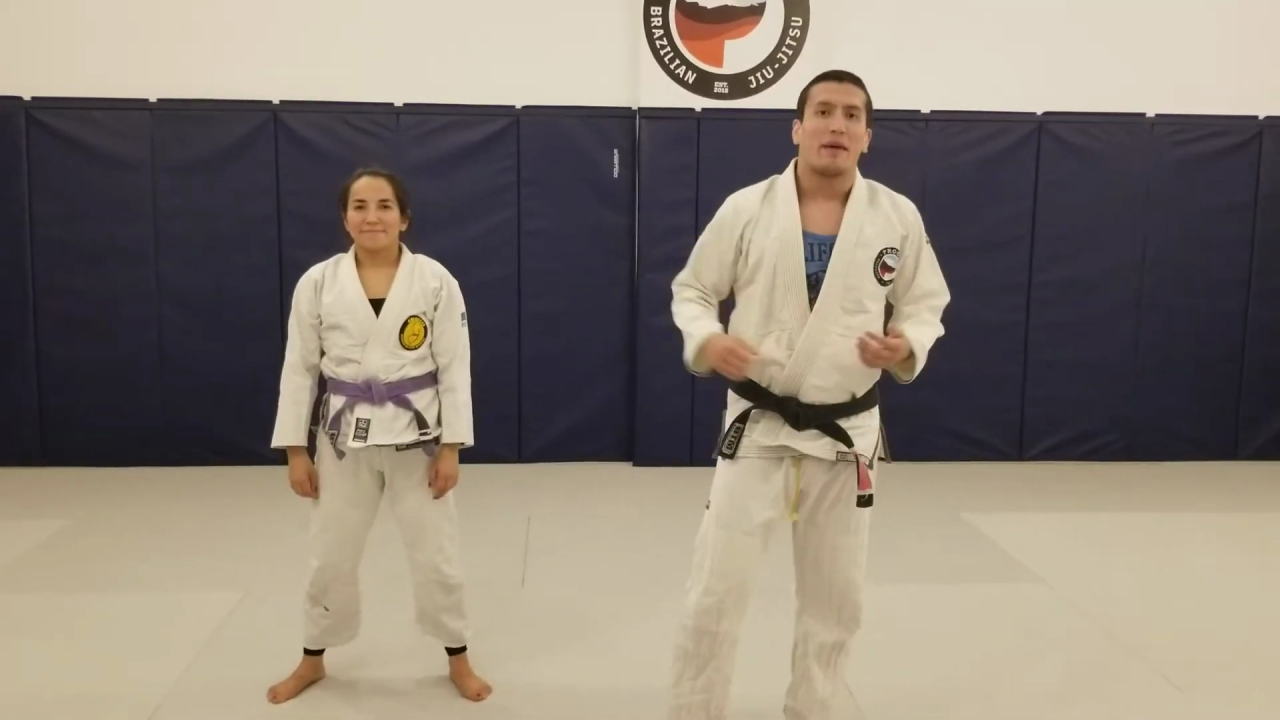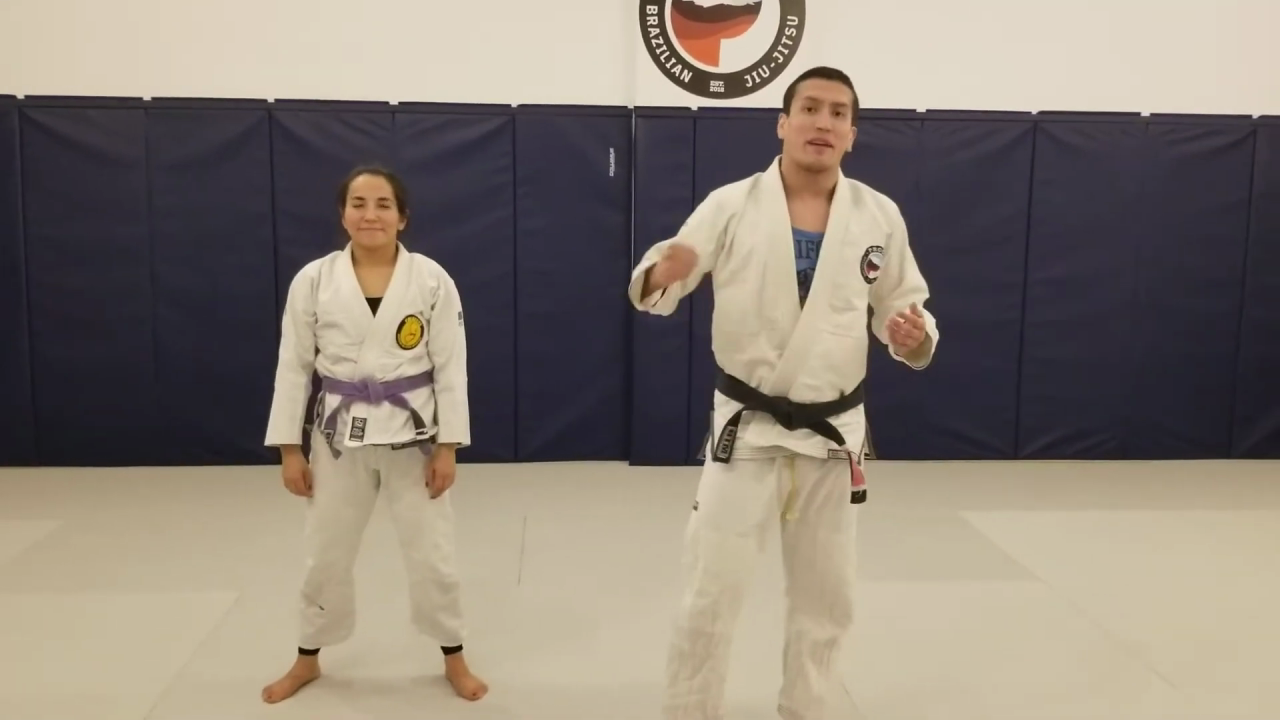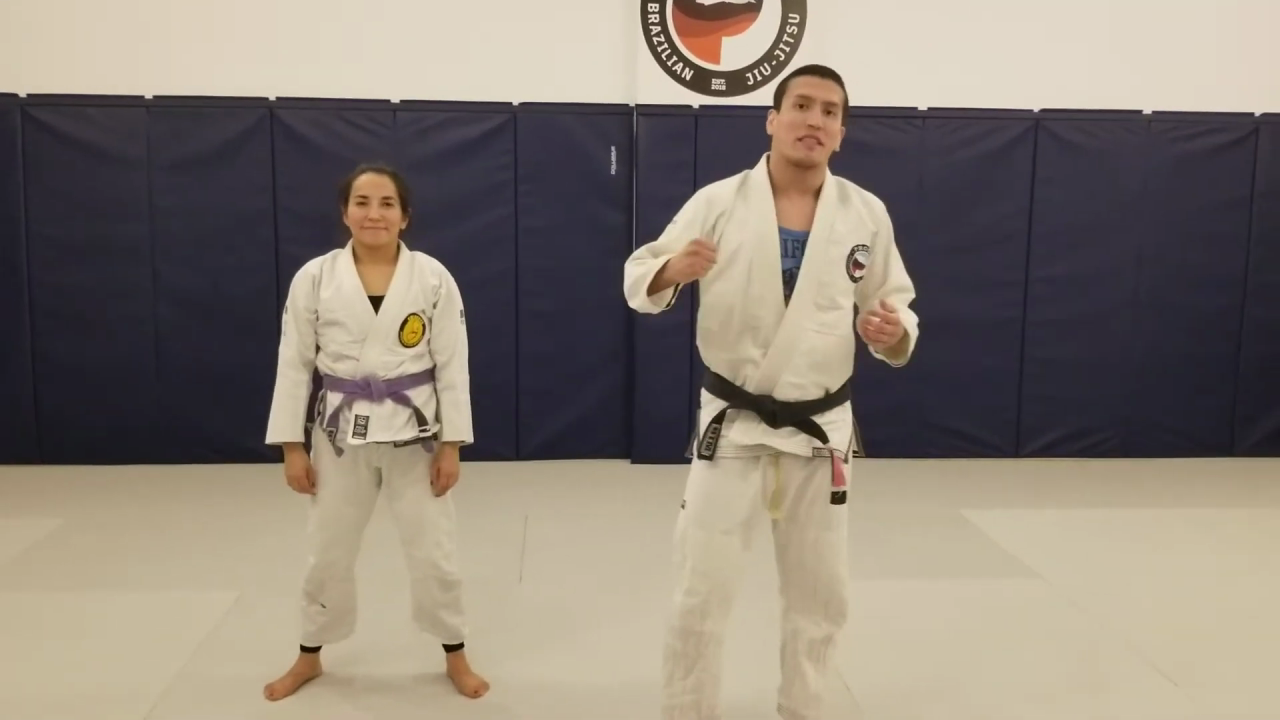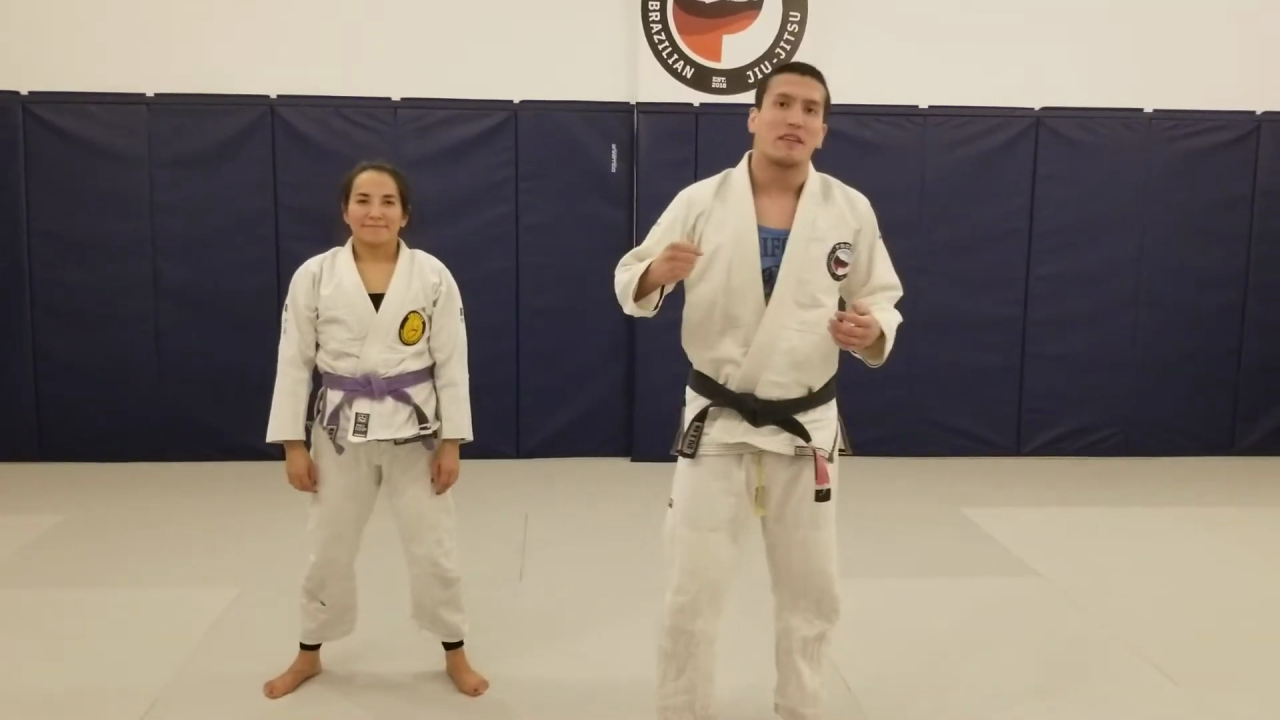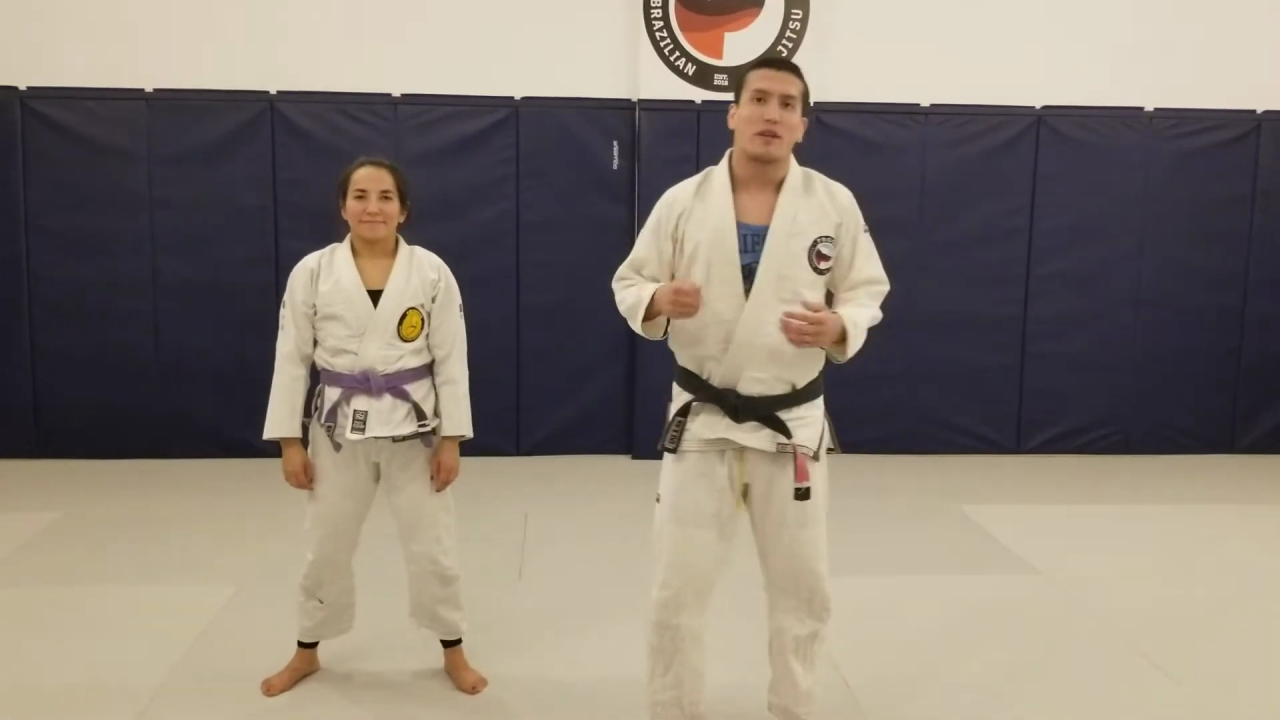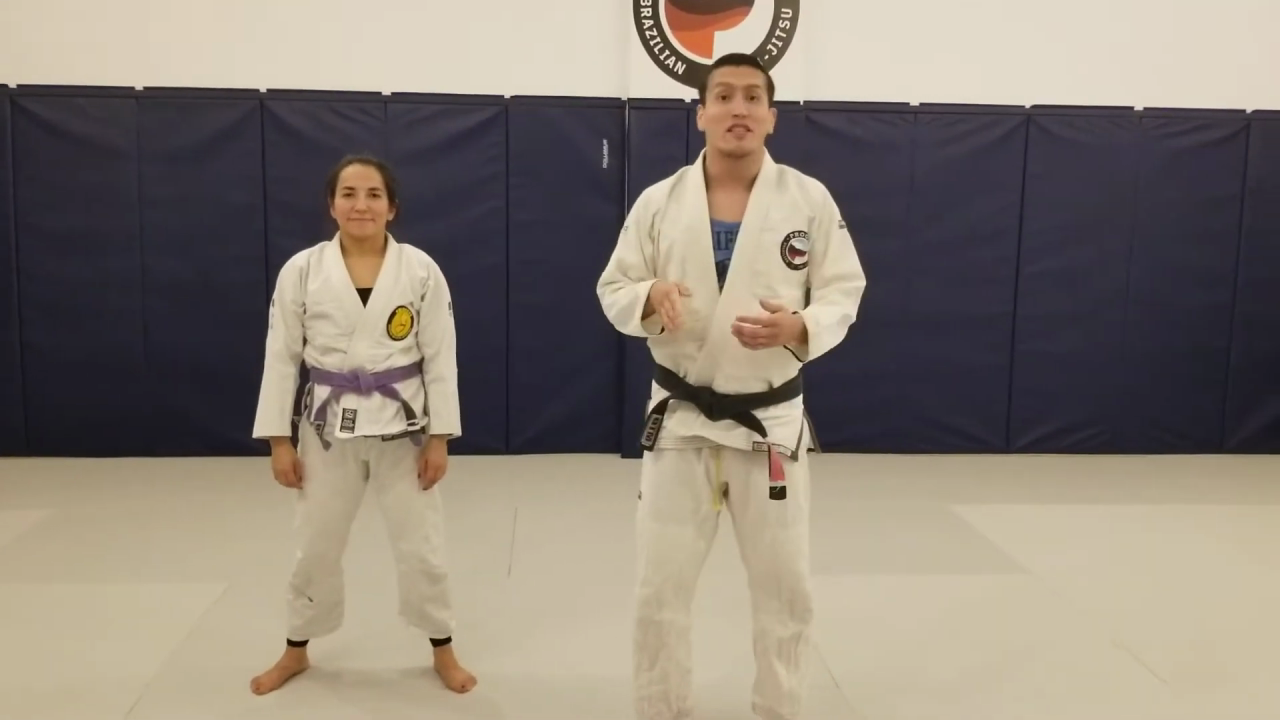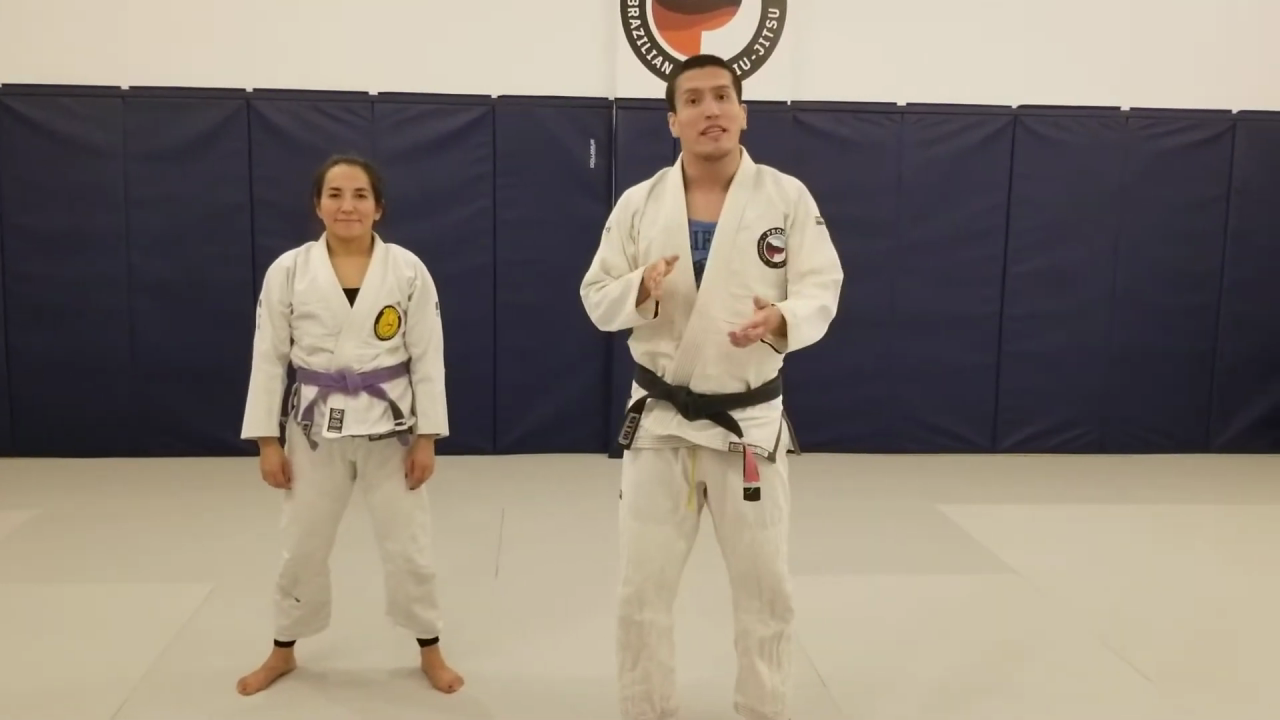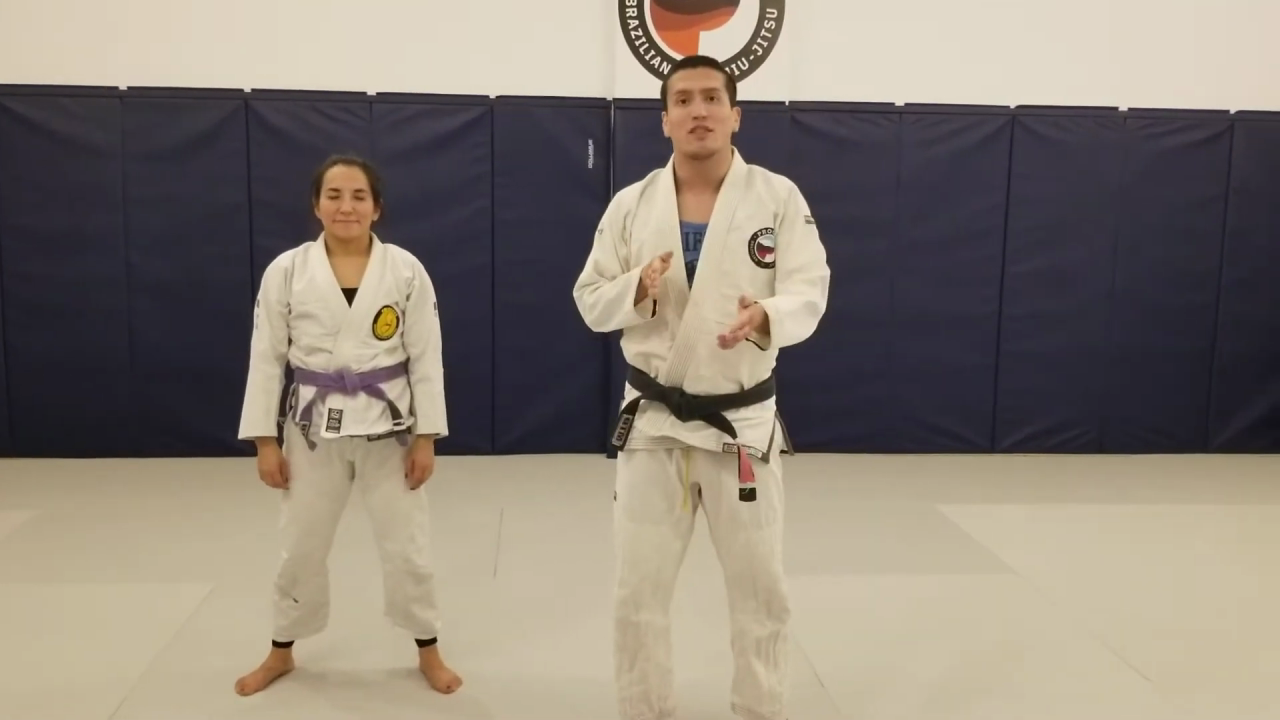
dt=0.2s
person 1, frame 1
left shoulder: (897, 215)
right shoulder: (745, 208)
left elbow: (924, 306)
right elbow: (691, 291)
left wrist: (907, 349)
right wrist: (705, 342)
left hip: (847, 433)
right hip: (760, 428)
left knee: (834, 598)
right knee: (715, 593)
person 1, frame 2
left shoulder: (879, 214)
right shoulder: (730, 205)
left elbow: (900, 300)
right elbow: (662, 274)
left wrist: (918, 337)
right wrist: (658, 275)
left hip: (833, 432)
right hip: (748, 427)
left knee: (825, 595)
right knee: (711, 593)
person 1, frame 3
left shoulder: (866, 212)
right shoulder: (717, 202)
left elbow: (890, 299)
right elbow: (640, 277)
left wrist: (896, 333)
right wrist: (670, 270)
left hip: (821, 430)
right hip: (733, 425)
left knee: (819, 593)
right knee: (701, 592)
person 1, frame 4
left shoulder: (850, 209)
right shoulder: (699, 202)
left elbow: (878, 297)
right elbow: (629, 278)
left wrist: (873, 333)
right wrist: (654, 275)
left hip: (806, 427)
right hip: (716, 423)
left knee: (811, 590)
right knee: (692, 593)
person 1, frame 5
left shoulder: (833, 203)
right shoulder: (682, 201)
left elbow: (866, 292)
right elbow: (627, 285)
left wrist: (839, 328)
right wrist: (658, 301)
left hip: (792, 424)
right hip: (702, 421)
left knee: (802, 587)
right knee: (678, 588)
person 1, frame 6
left shoulder: (809, 198)
right shoulder: (659, 201)
left elbow: (843, 293)
right elbow: (613, 290)
left wrist: (798, 328)
right wrist: (651, 300)
left hip: (771, 422)
right hip: (681, 420)
left knee: (784, 587)
right knee: (661, 587)
person 1, frame 7
left shoulder: (787, 196)
right shoulder: (638, 203)
left elbow: (822, 291)
right elbow: (596, 297)
left wrist: (780, 320)
right wrist: (641, 288)
left hip: (749, 422)
right hip: (660, 421)
left knee: (764, 587)
right knee: (643, 587)
person 1, frame 8
left shoulder: (778, 196)
right shoulder: (631, 204)
left elbow: (807, 292)
right elbow: (591, 301)
left wrist: (764, 318)
right wrist: (638, 288)
left hip: (743, 422)
right hip: (653, 421)
left knee: (760, 586)
right knee: (639, 588)
person 2, frame 1
left shoulder: (435, 280)
right shoulder: (317, 282)
left elbow: (454, 367)
right elbow: (299, 368)
left wrist: (451, 447)
right wrist: (295, 450)
left hip: (416, 434)
right hip: (345, 436)
left knee: (436, 552)
right knee: (331, 554)
left ankle: (458, 659)
right ankle: (313, 659)
person 2, frame 2
left shoulder: (431, 279)
right shoulder: (313, 280)
left elbow: (451, 366)
right elbow: (294, 366)
left wrist: (447, 446)
right wrist: (289, 448)
left hip: (412, 433)
right hip: (340, 435)
left knee: (432, 552)
right knee: (325, 552)
left ankle: (454, 658)
right ankle: (308, 658)
person 2, frame 3
left shoulder: (433, 278)
right shoulder: (313, 278)
left elbow: (452, 365)
right elbow: (294, 364)
left wrist: (451, 445)
right wrist: (292, 446)
left hip: (415, 432)
right hip: (342, 433)
left knee: (433, 550)
right knee: (327, 550)
left ankle: (455, 656)
right ankle: (309, 656)
person 2, frame 4
left shoulder: (432, 275)
right shoulder: (313, 275)
left elbow: (451, 363)
right elbow: (294, 362)
left wrist: (452, 442)
right wrist: (294, 444)
left hip: (414, 429)
right hip: (342, 431)
left knee: (434, 547)
right knee: (328, 548)
left ankle: (455, 653)
right ankle: (309, 654)
person 2, frame 5
left shoulder: (431, 271)
right shoulder: (312, 271)
left elbow: (451, 359)
right elbow: (291, 359)
left wrist: (451, 440)
right wrist: (290, 441)
left hip: (413, 426)
right hip: (340, 427)
left knee: (432, 545)
right knee: (326, 546)
left ankle: (453, 651)
right ankle: (307, 652)
person 2, frame 6
left shoulder: (420, 269)
right shoulder: (301, 270)
left elbow: (441, 358)
right elbow: (282, 357)
left wrist: (439, 438)
right wrist: (279, 440)
left hip: (402, 425)
right hip: (329, 426)
left knee: (421, 544)
right knee: (316, 544)
left ankle: (442, 650)
right ankle: (296, 650)
person 2, frame 7
left shoulder: (407, 269)
right shoulder: (288, 270)
left elbow: (428, 357)
right elbow: (269, 358)
left wrist: (427, 437)
right wrist: (267, 441)
left hip: (390, 425)
right hip: (317, 426)
left knee: (408, 544)
right knee: (302, 545)
left ankle: (430, 650)
right ankle: (283, 651)
person 2, frame 8
left shoulder: (405, 270)
right shoulder: (285, 270)
left elbow: (426, 357)
right elbow: (266, 358)
left wrist: (426, 437)
right wrist: (265, 440)
left hip: (388, 425)
right hip: (315, 426)
left knee: (407, 544)
right knee: (301, 546)
left ankle: (428, 650)
right ankle: (281, 651)
